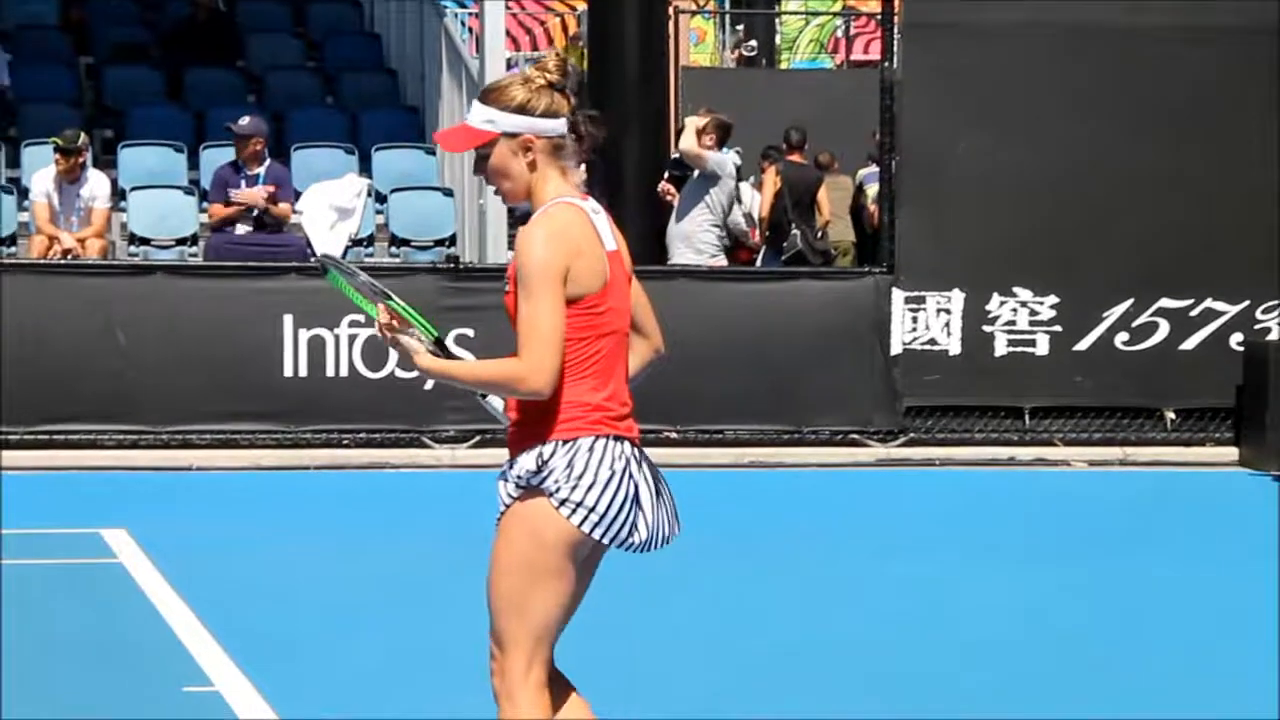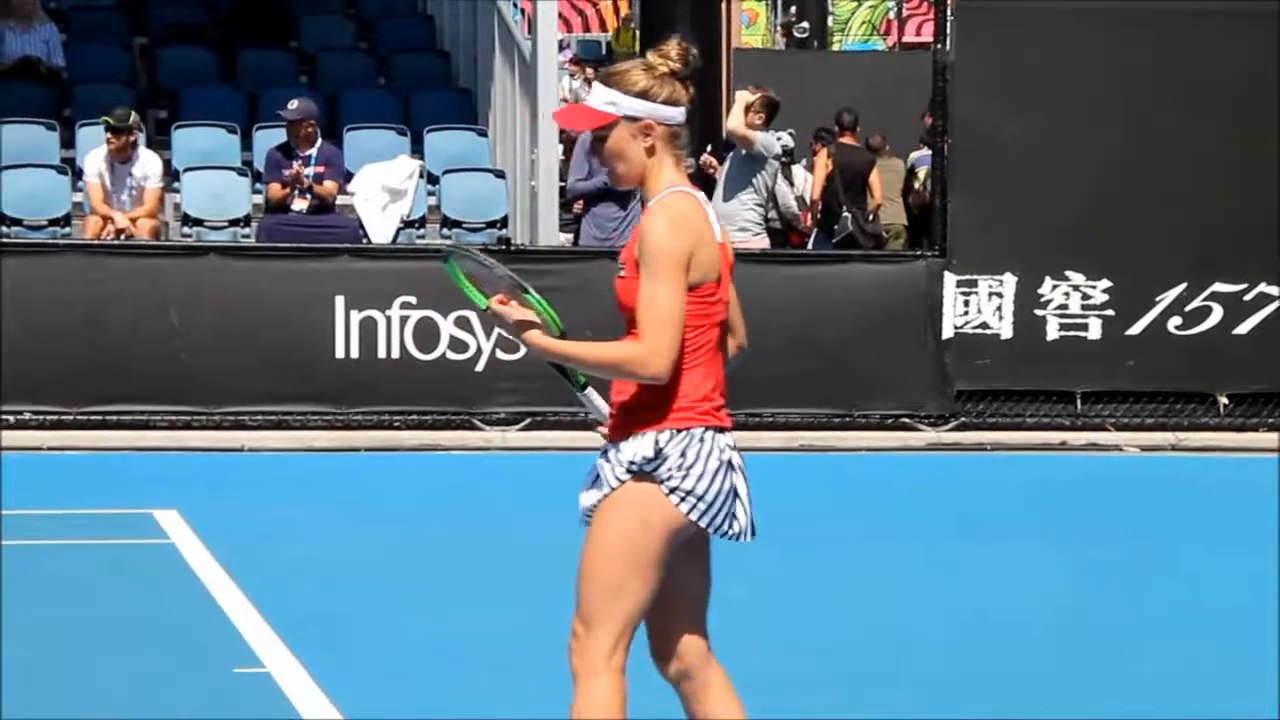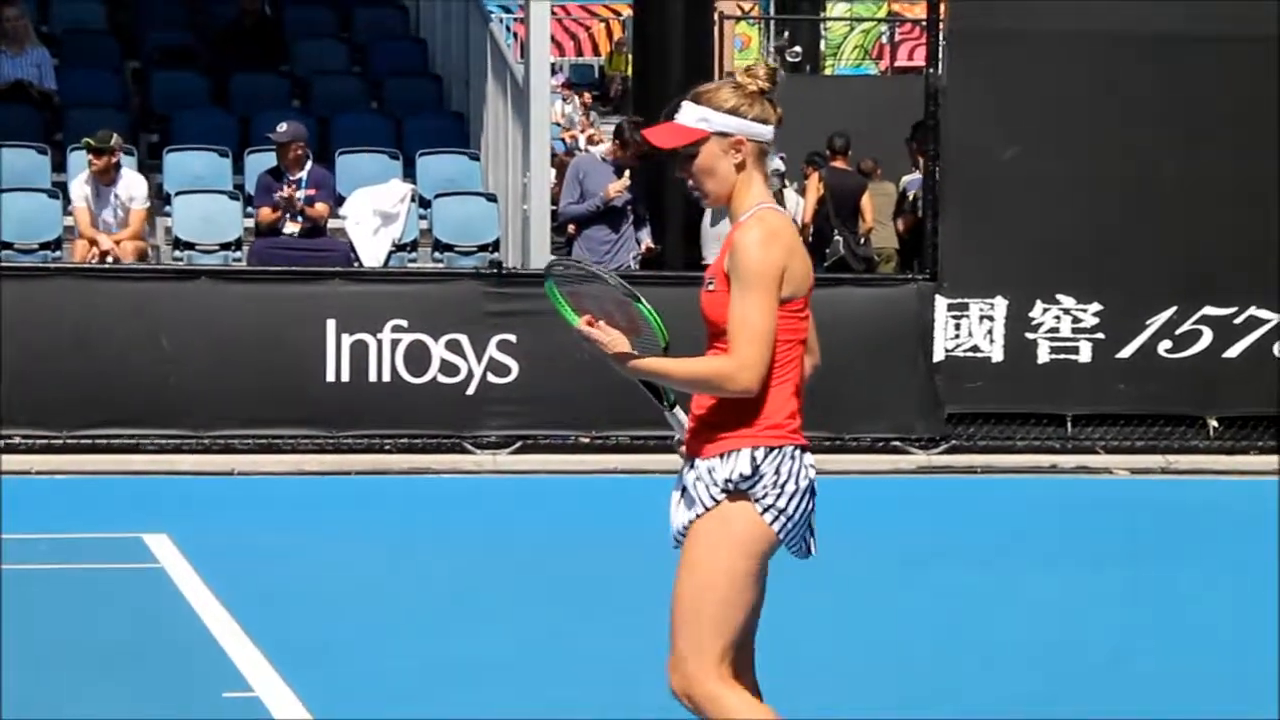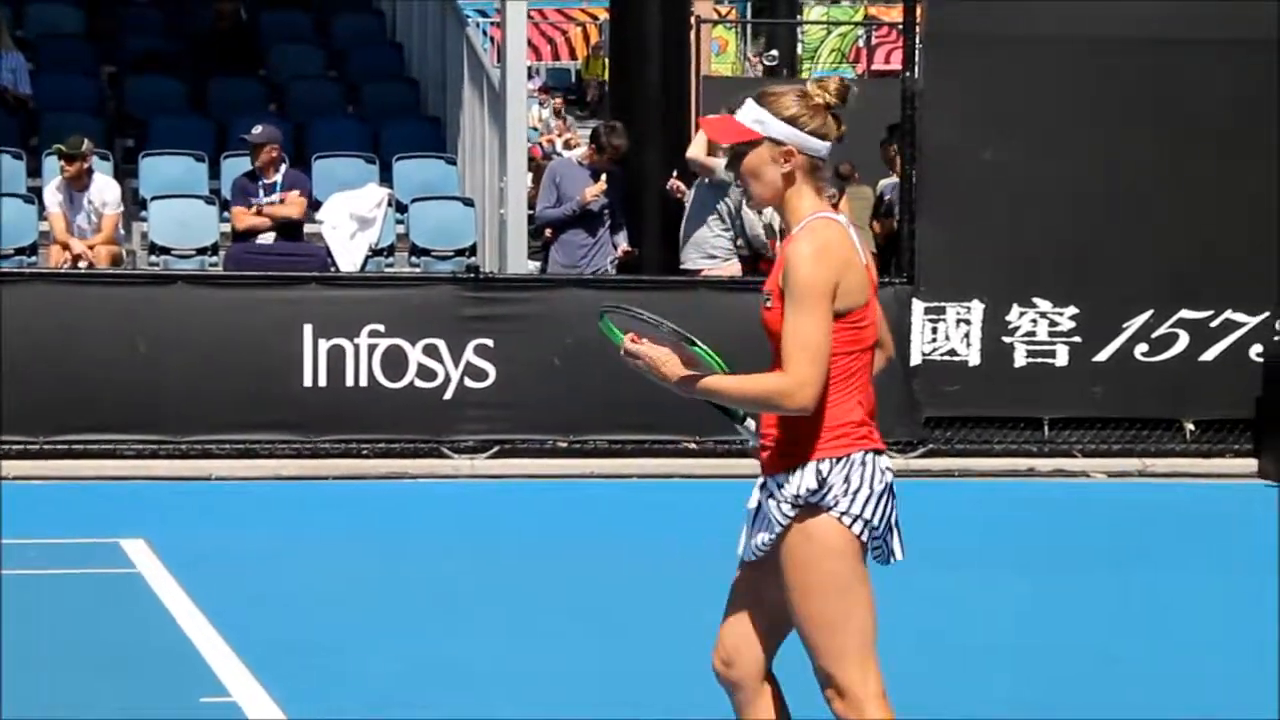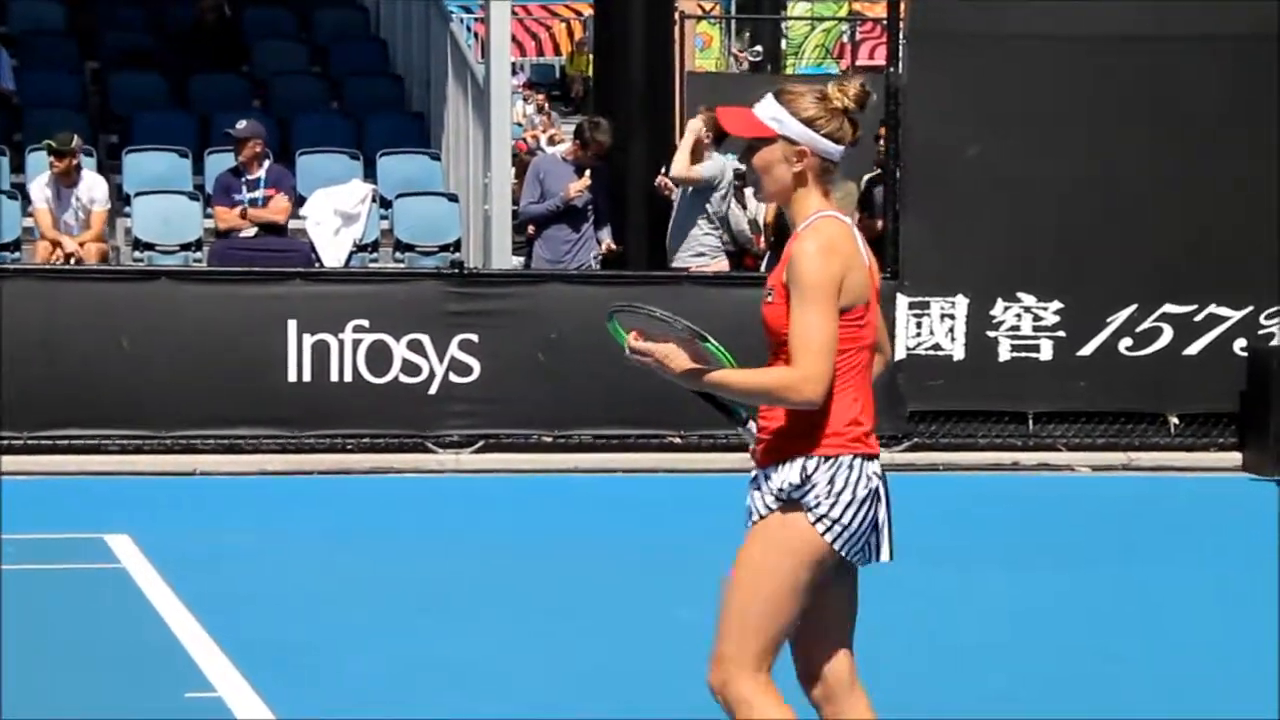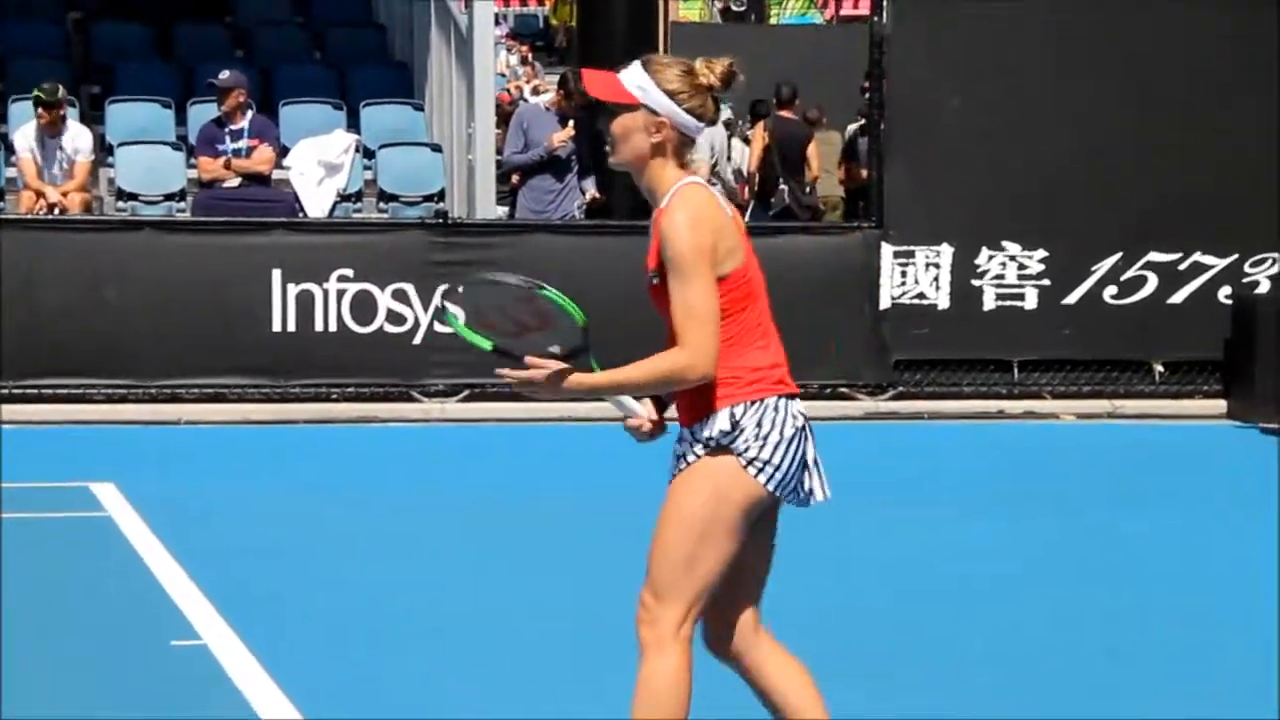
dt=0.5s
person 1, frame 1
left shoulder: (545, 235)
right shoulder: (595, 222)
left elbow: (535, 377)
right elbow: (650, 340)
left wrist: (425, 359)
left hip: (561, 465)
right hip: (605, 457)
right knee: (521, 660)
person 1, frame 2
left shoulder: (665, 220)
right shoulder: (695, 213)
left elbow: (653, 359)
right elbow: (733, 336)
left wrist: (543, 343)
left hip: (661, 452)
right hip: (686, 449)
left knee: (595, 652)
right knee: (685, 656)
person 1, frame 3
left shoulder: (758, 235)
right shoulder: (760, 233)
left elbow: (743, 372)
right elbow: (807, 355)
left wrist: (632, 360)
left hip: (745, 472)
right hip: (730, 468)
person 1, frame 4
left shoulder: (810, 249)
right shoulder: (828, 239)
left elbow: (799, 389)
right elbow: (879, 348)
left wrist: (685, 379)
left hip: (819, 481)
right hip: (804, 480)
right knee: (737, 660)
person 1, frame 5
left shoulder: (815, 245)
right shoulder: (836, 237)
left elbow: (807, 383)
right elbow: (877, 354)
left wrist: (694, 373)
left hip: (812, 478)
right hip: (828, 475)
person 1, frame 6
left shoulder: (684, 217)
right shoulder: (691, 204)
left elbow: (697, 359)
left wrist: (578, 382)
right wrist: (655, 401)
left hip: (739, 427)
right hip: (746, 425)
left knee: (662, 623)
right knee: (733, 631)
